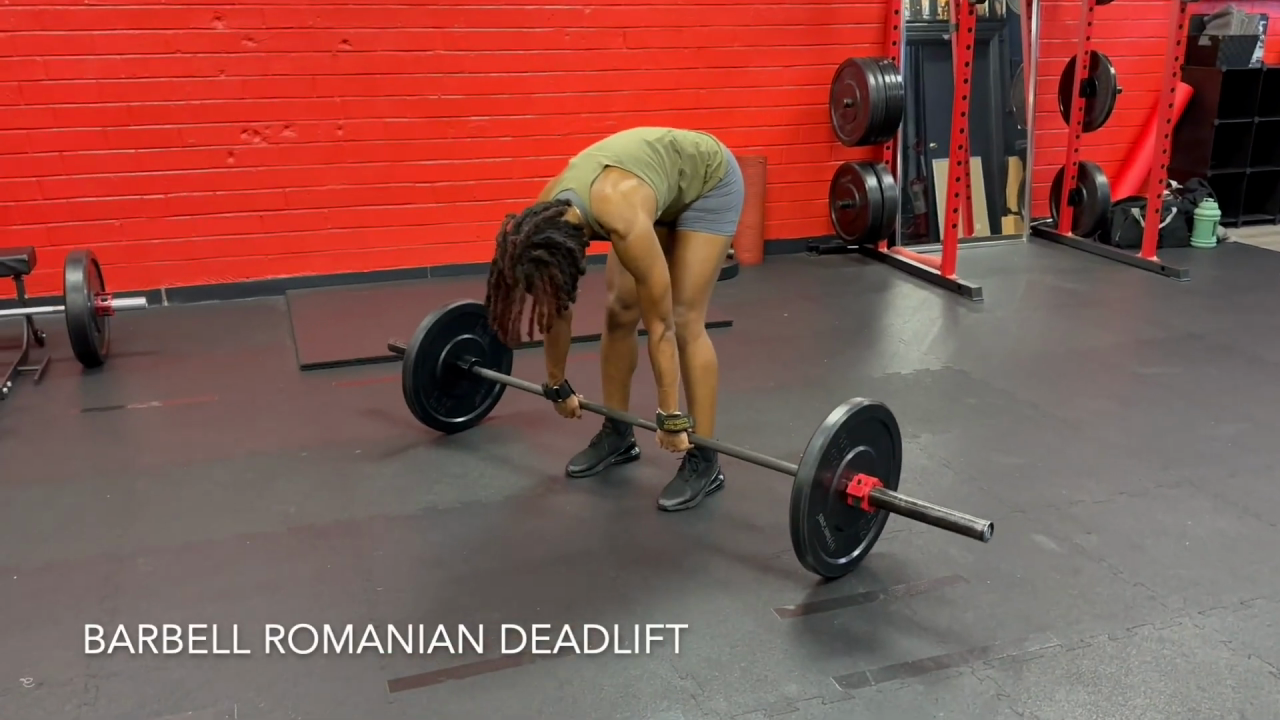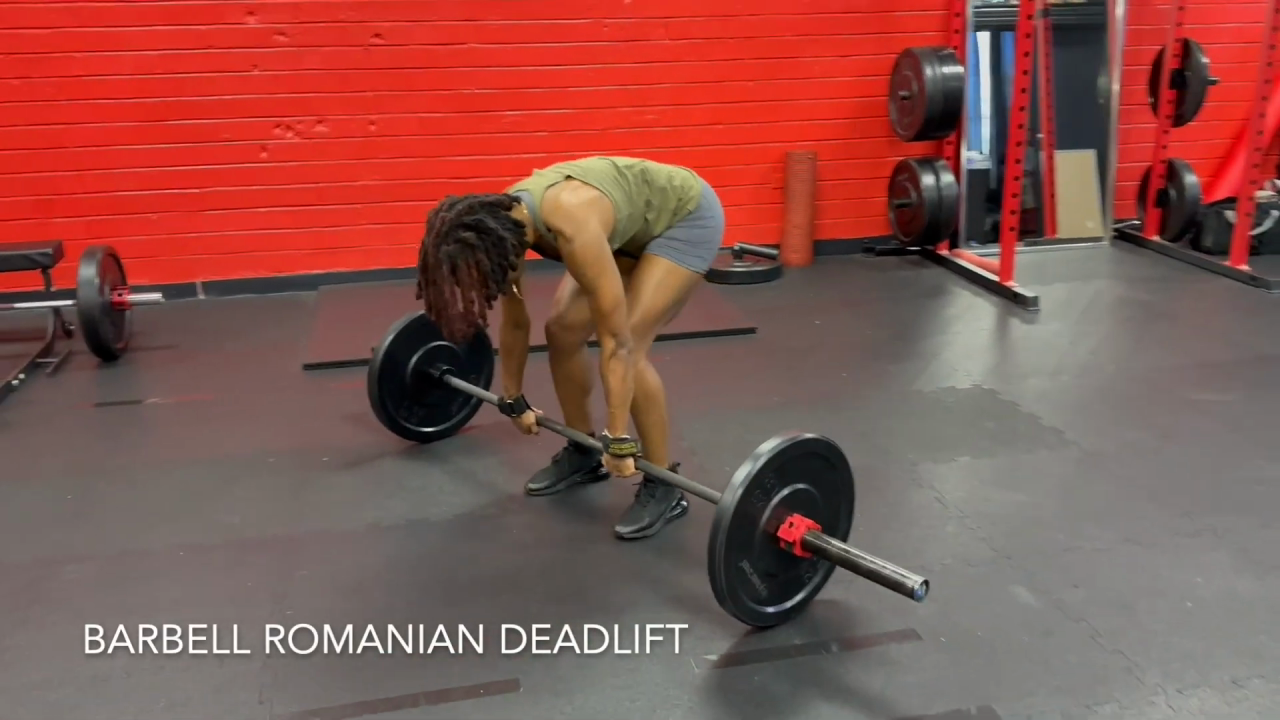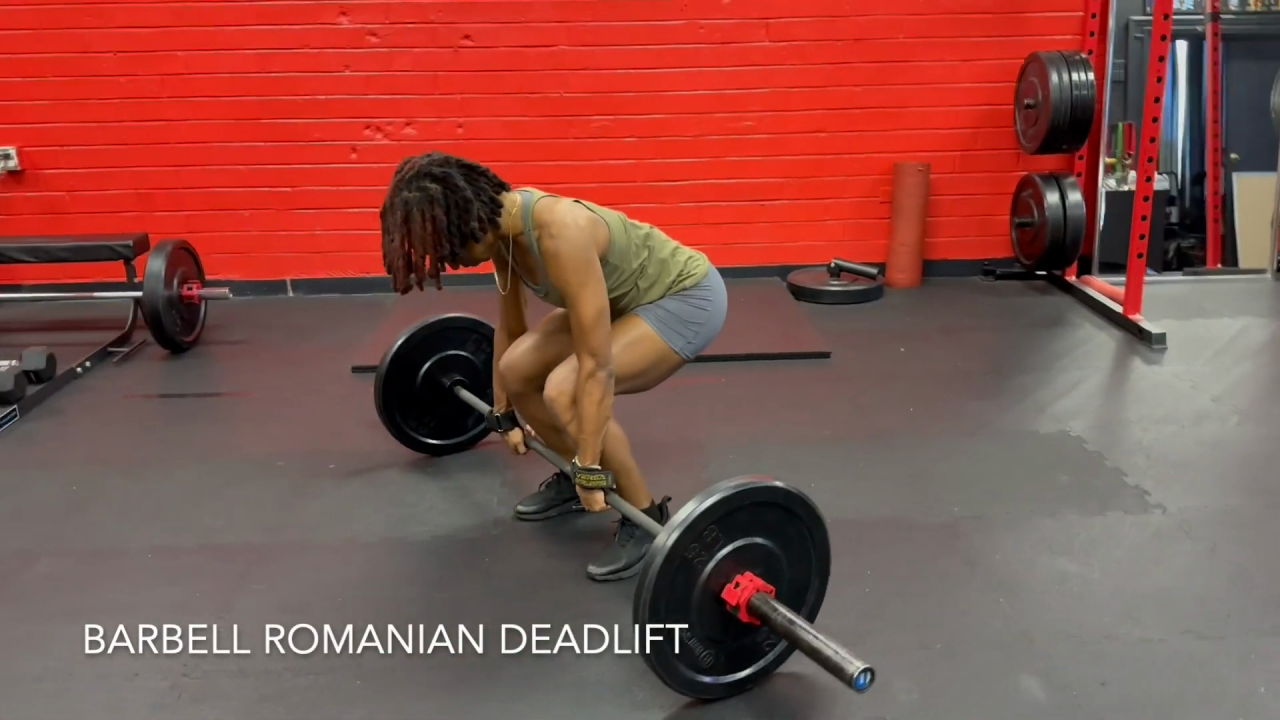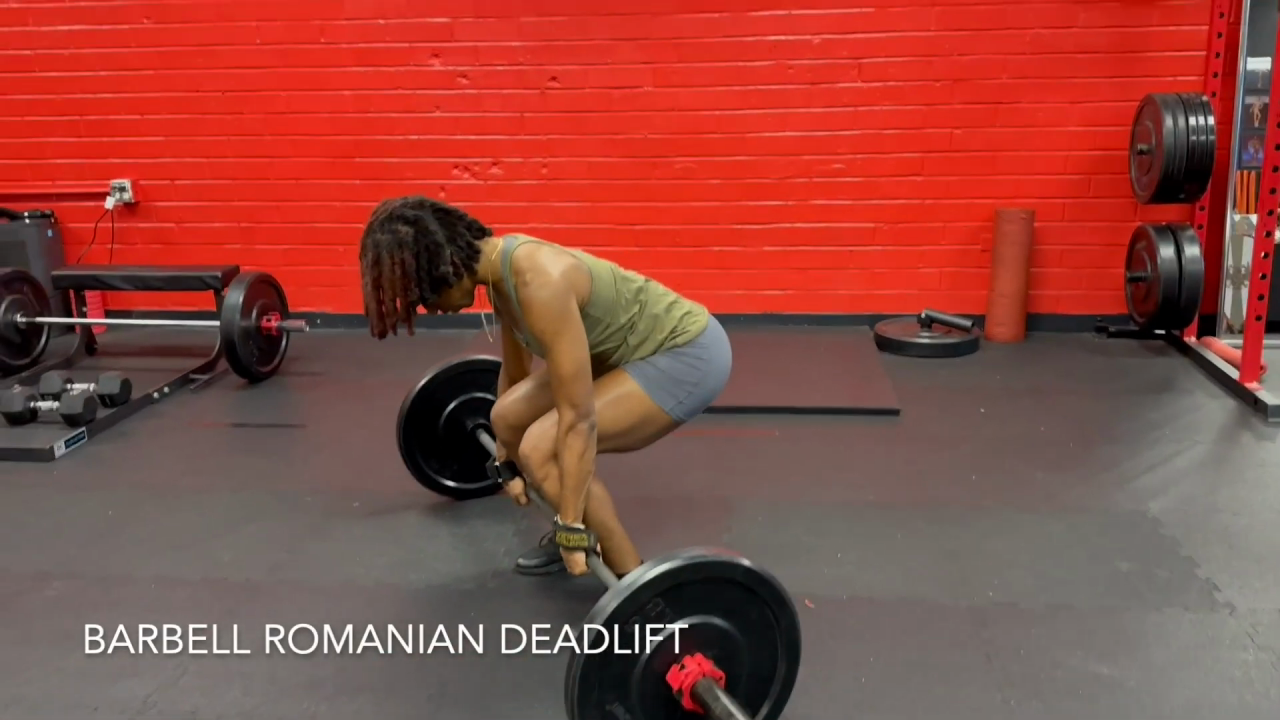
dt=1s
person 1, frame 1
left shoulder: (622, 218)
right shoulder: (548, 219)
left elbow: (660, 324)
right elbow: (556, 309)
left wrist: (671, 417)
right wrist: (557, 386)
left hip: (710, 180)
right hip: (663, 178)
left knee: (683, 318)
right knee: (619, 311)
left ankle: (704, 461)
right ankle: (617, 434)
person 1, frame 2
left shoulder: (572, 227)
right shoulder: (501, 223)
left elbow: (614, 341)
right elbow: (514, 322)
left wrist: (618, 440)
right wrist: (514, 400)
left hip: (687, 216)
right hip: (636, 222)
left knee: (629, 344)
right knee: (561, 329)
left ankle: (663, 486)
right ankle: (582, 452)
person 1, frame 3
left shoulder: (560, 235)
right shoulder: (503, 225)
left elbow: (596, 365)
right elbow: (509, 326)
left wrist: (592, 471)
right wrist: (503, 414)
left hip: (688, 296)
right hip: (628, 294)
left knee: (565, 393)
right knee: (516, 371)
left ankle: (648, 521)
right ankle: (571, 480)
person 1, frame 4
left shoulder: (538, 283)
right shoulder: (498, 267)
left elbow: (578, 418)
right elbow: (513, 372)
left wrist: (572, 530)
right wrist: (508, 463)
left hip: (688, 353)
left knee: (543, 450)
right knee: (507, 418)
right ankle: (584, 530)
